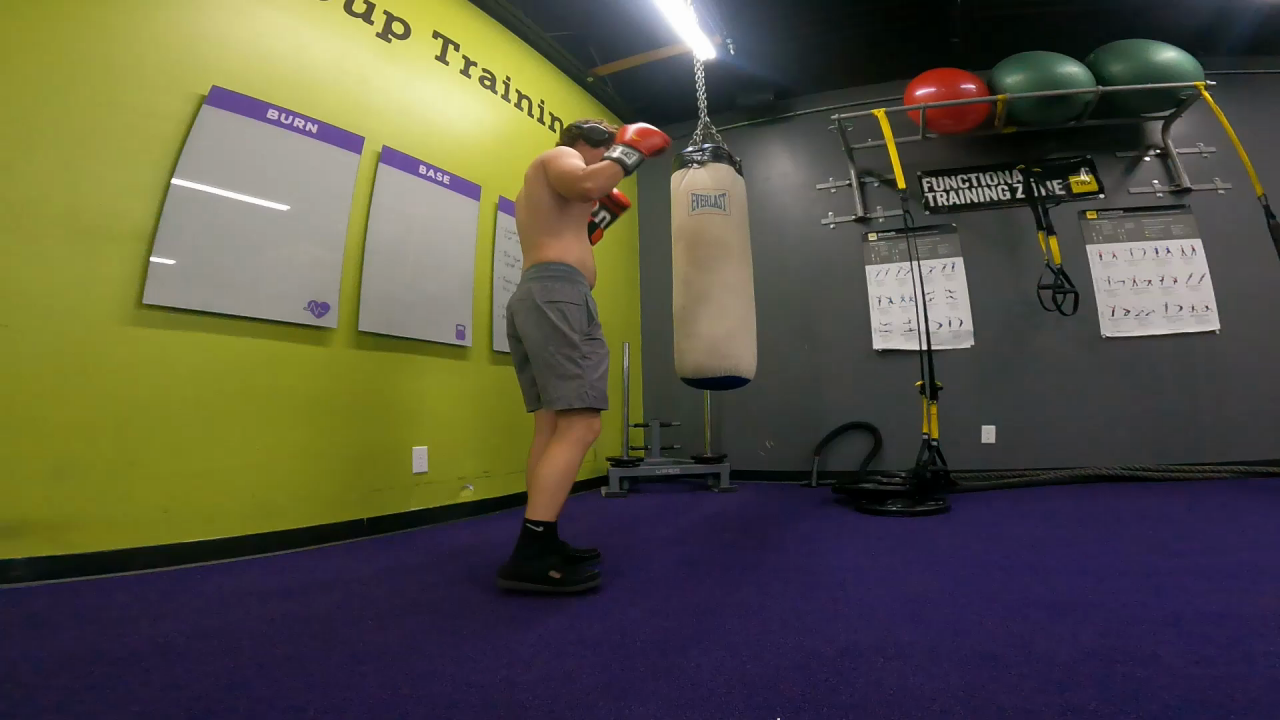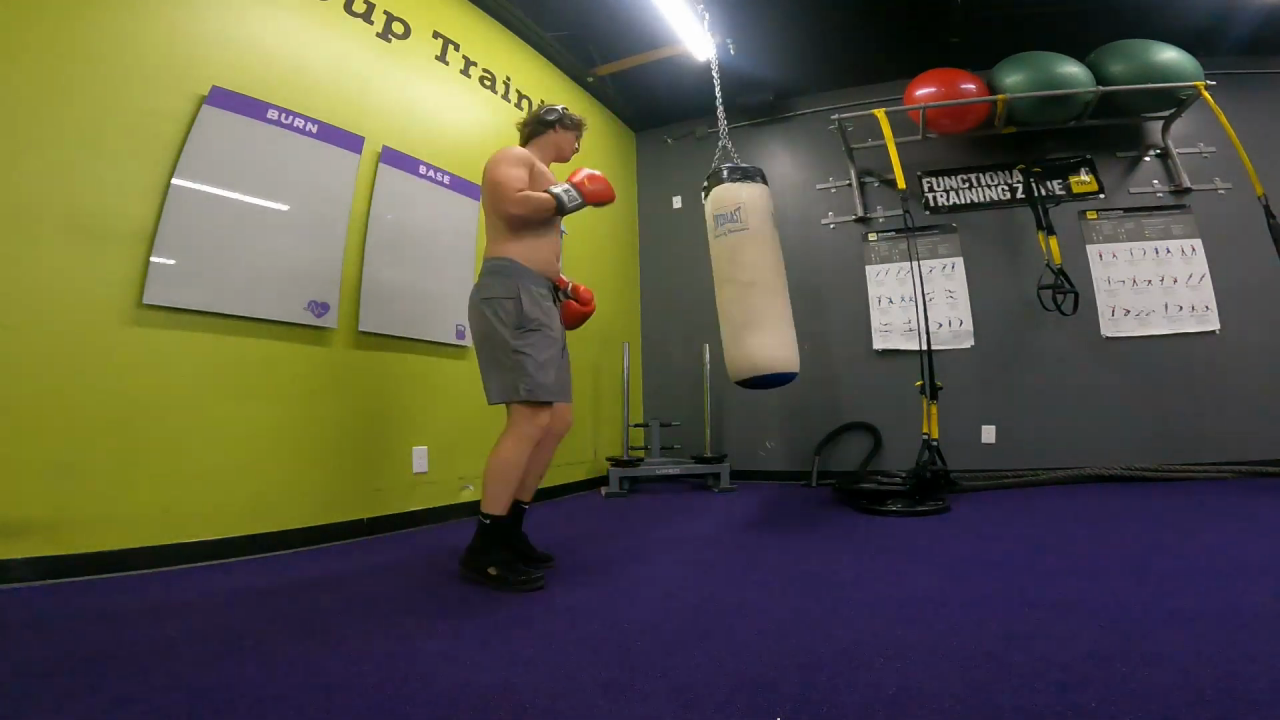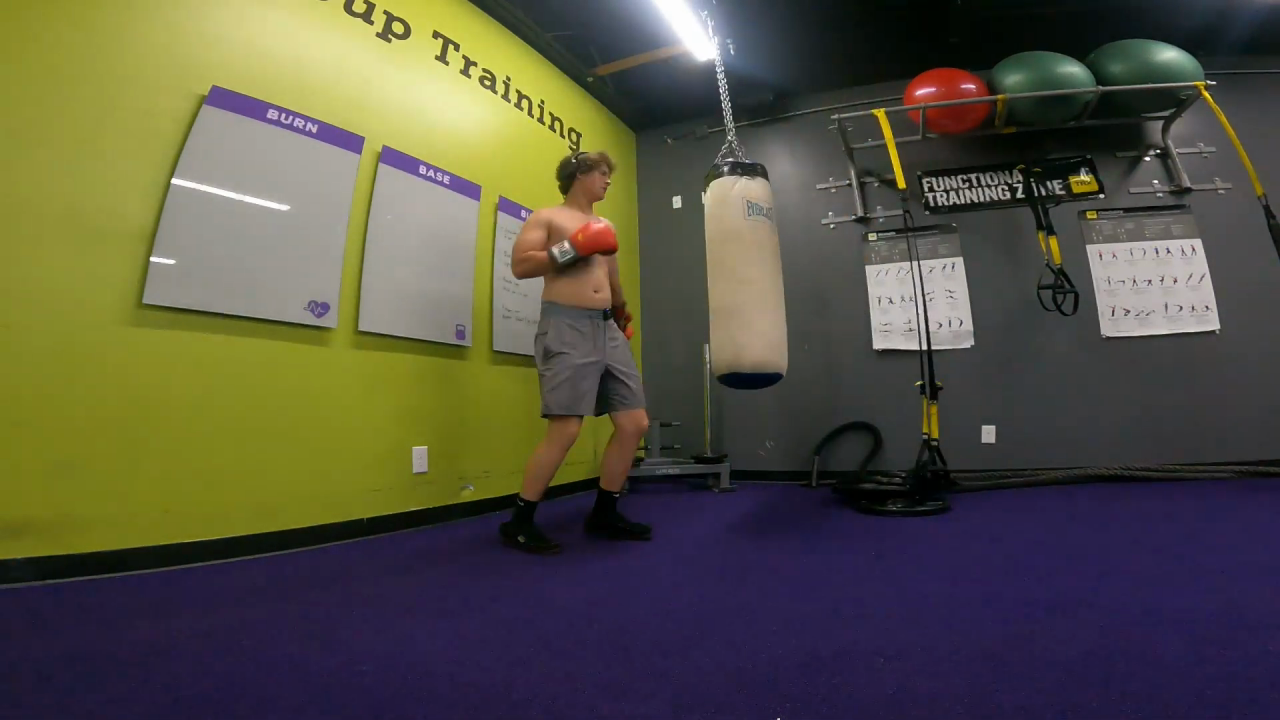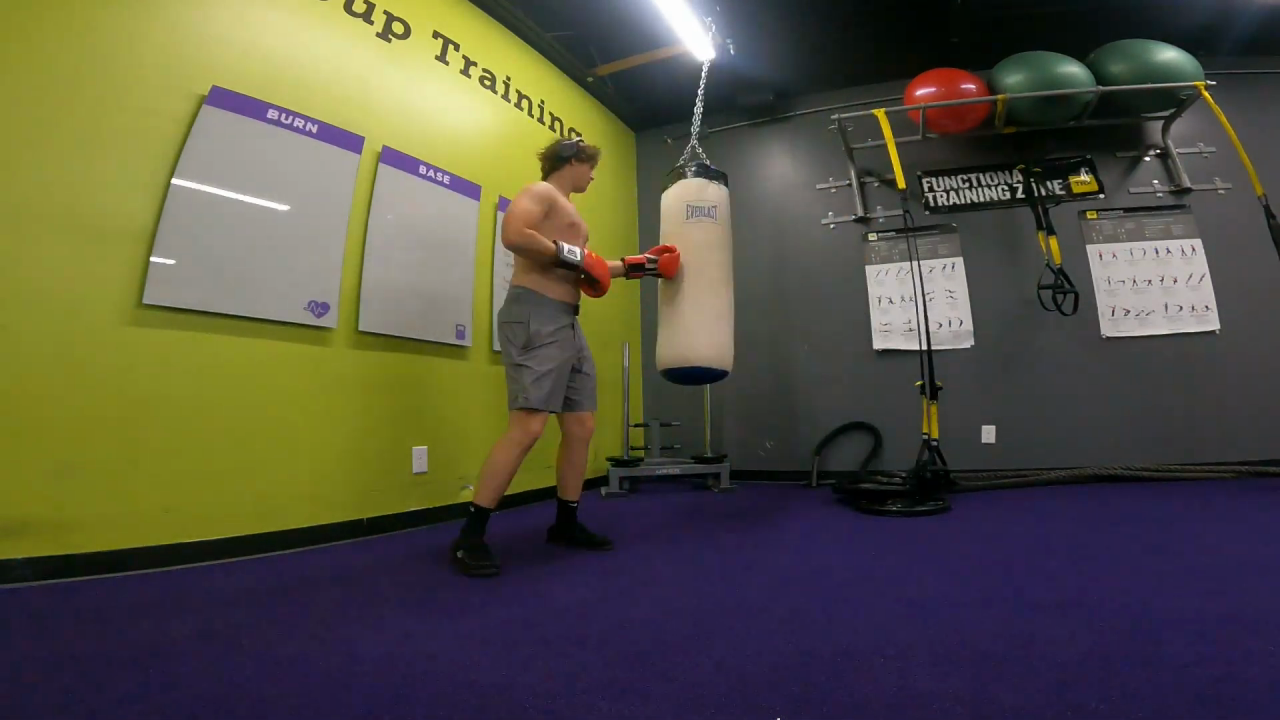
dt=1s
person 1, frame 1
left shoulder: (536, 191)
right shoulder: (560, 155)
right elbow: (586, 183)
left wrist: (599, 216)
right wrist: (622, 151)
left hip: (534, 298)
right hip: (557, 300)
left knee: (557, 432)
right knee: (578, 429)
left ankle: (542, 543)
right ankle: (528, 558)
person 1, frame 2
left shoulder: (543, 173)
right shoulder: (513, 157)
right elbow: (513, 208)
left wrist: (562, 291)
right wrist: (571, 195)
left hip: (537, 300)
right hip: (513, 299)
left knee: (554, 421)
right knee: (533, 422)
left ankle: (510, 532)
right ankle: (486, 550)
person 1, frame 3
left shoulder: (596, 223)
right shoulder: (548, 217)
right elbow: (519, 264)
left wrist: (620, 313)
right wrist: (567, 251)
left hip: (604, 330)
right hip: (567, 330)
left knee: (635, 425)
right knee: (565, 431)
left ankle: (605, 512)
right ankle: (519, 523)
person 1, frame 4
left shoulder: (568, 210)
right shoulder: (540, 193)
left elbow: (586, 271)
right elbow: (513, 234)
left wrist: (640, 264)
right wrist: (573, 257)
left hip: (566, 326)
right hip: (534, 319)
left knee: (582, 428)
right knee: (527, 429)
left ankle: (566, 523)
right ankle: (470, 536)
